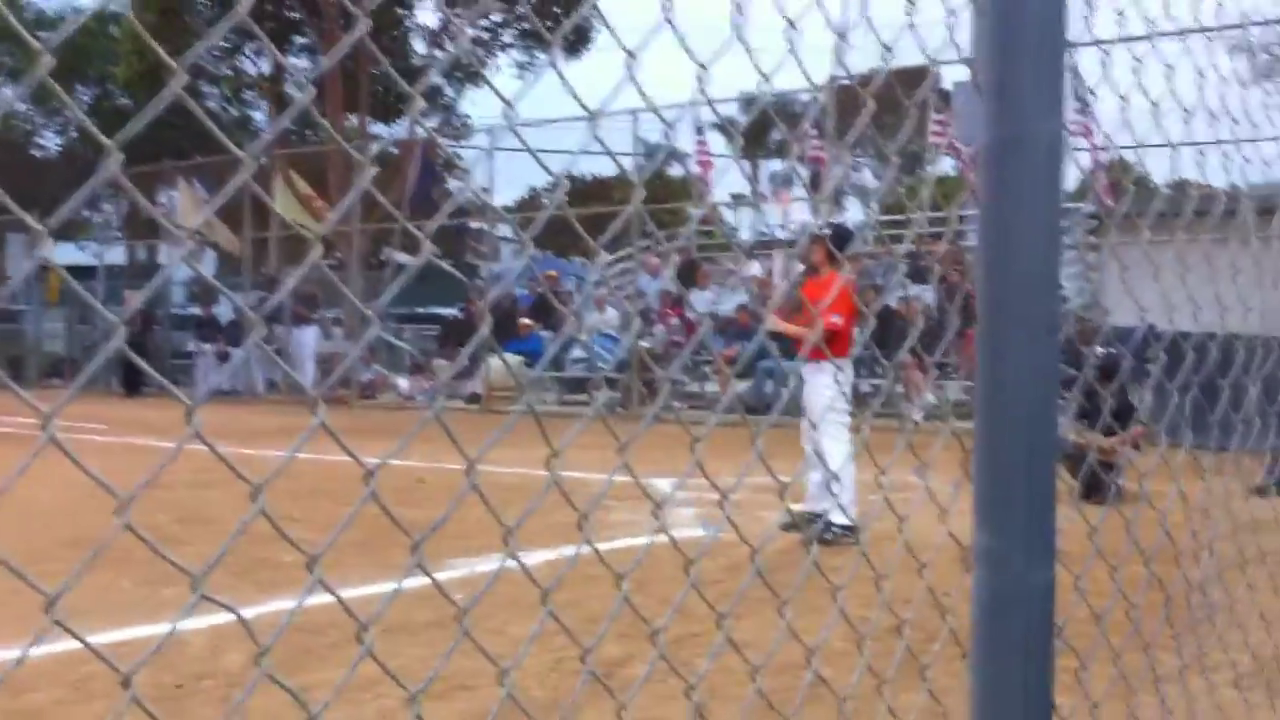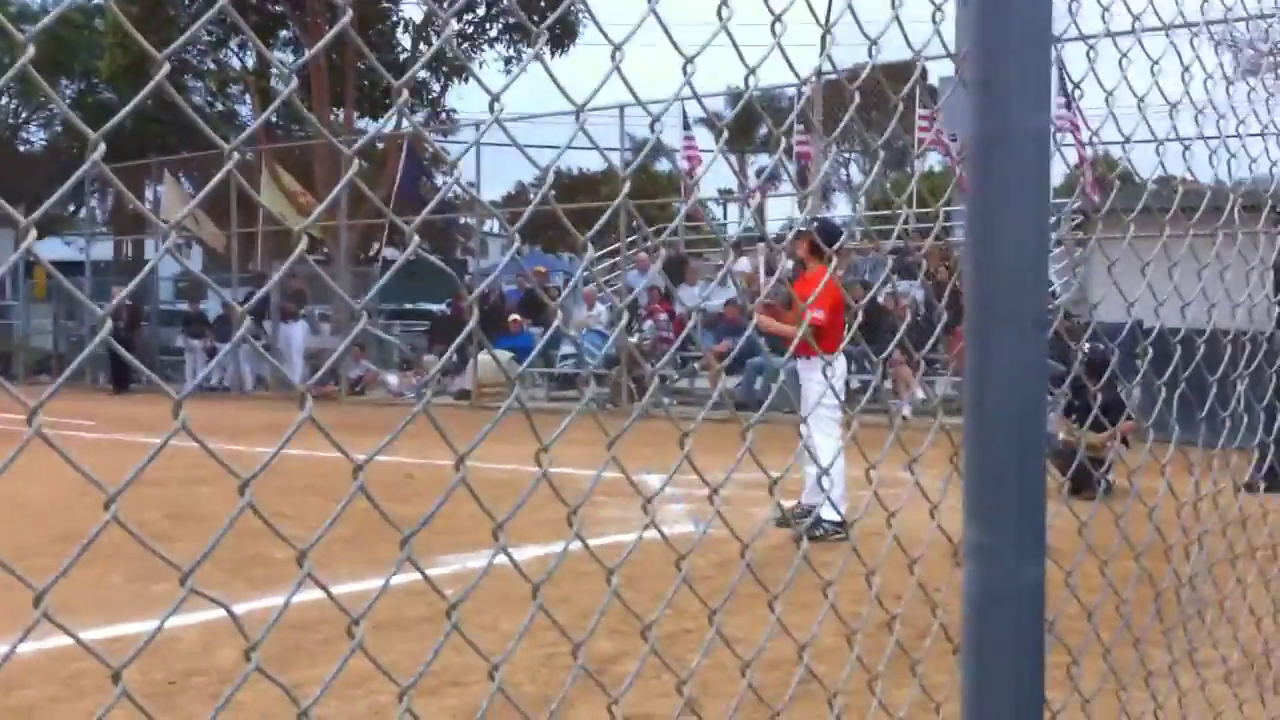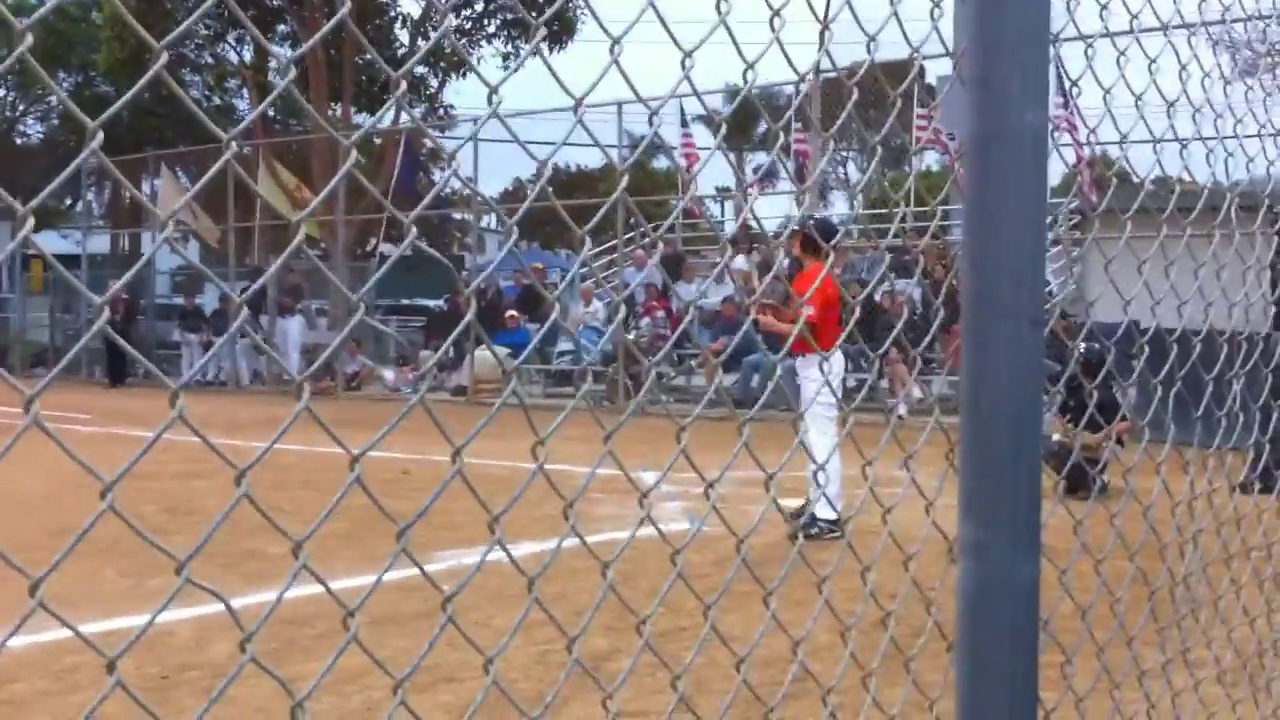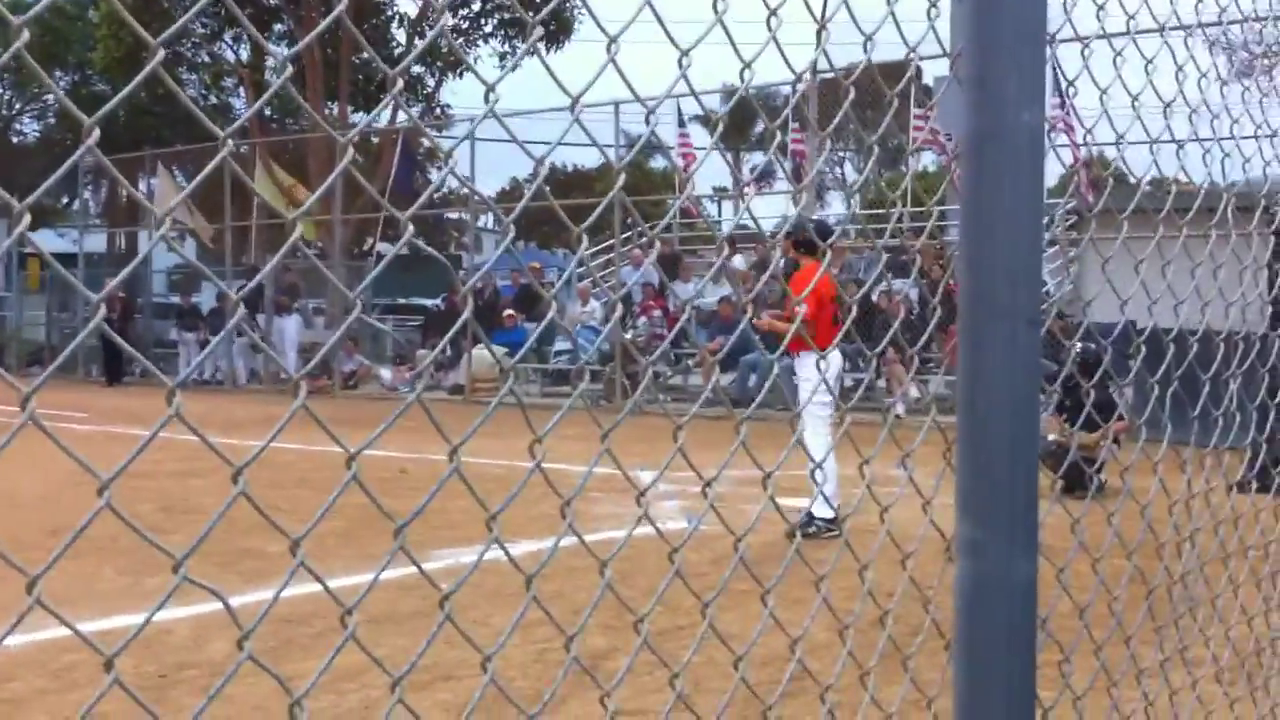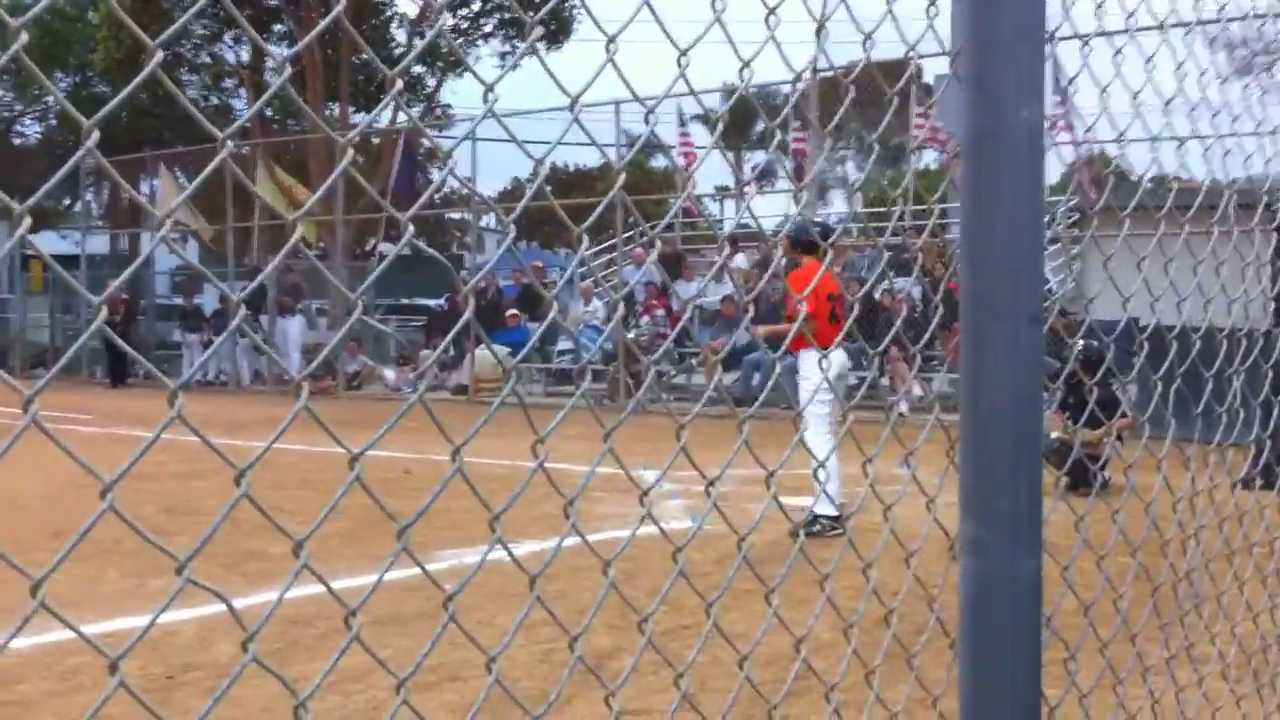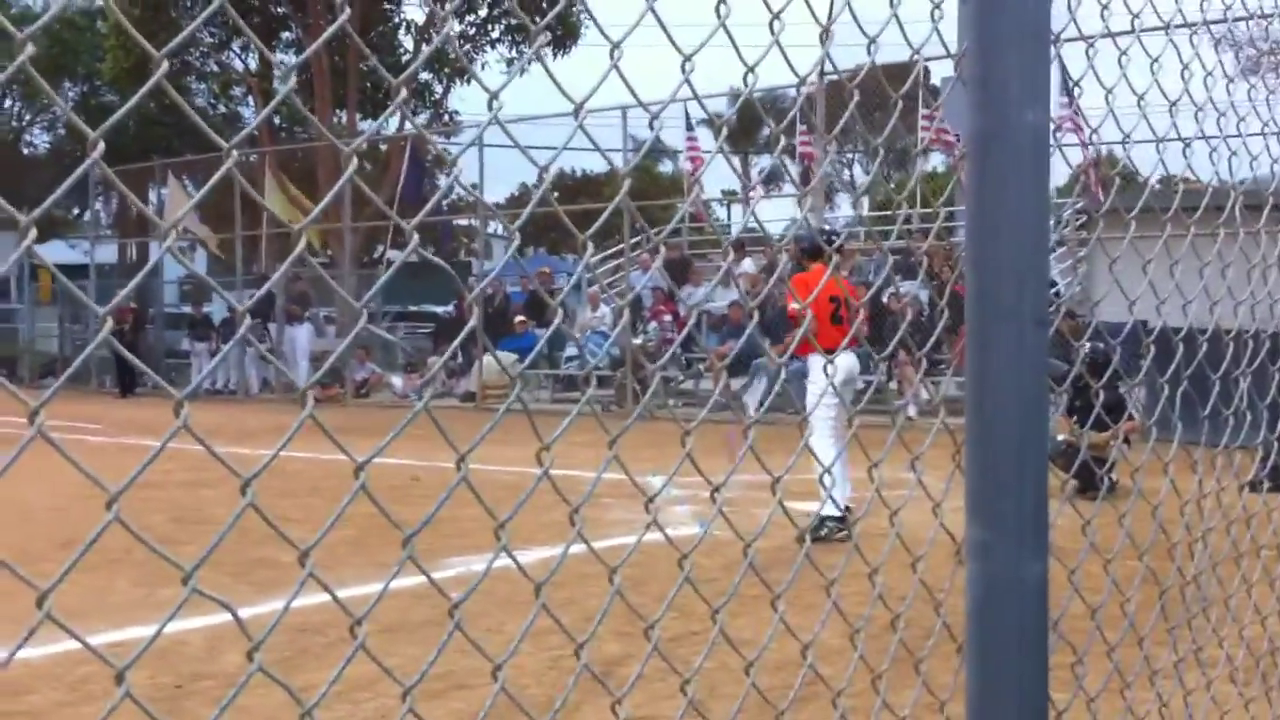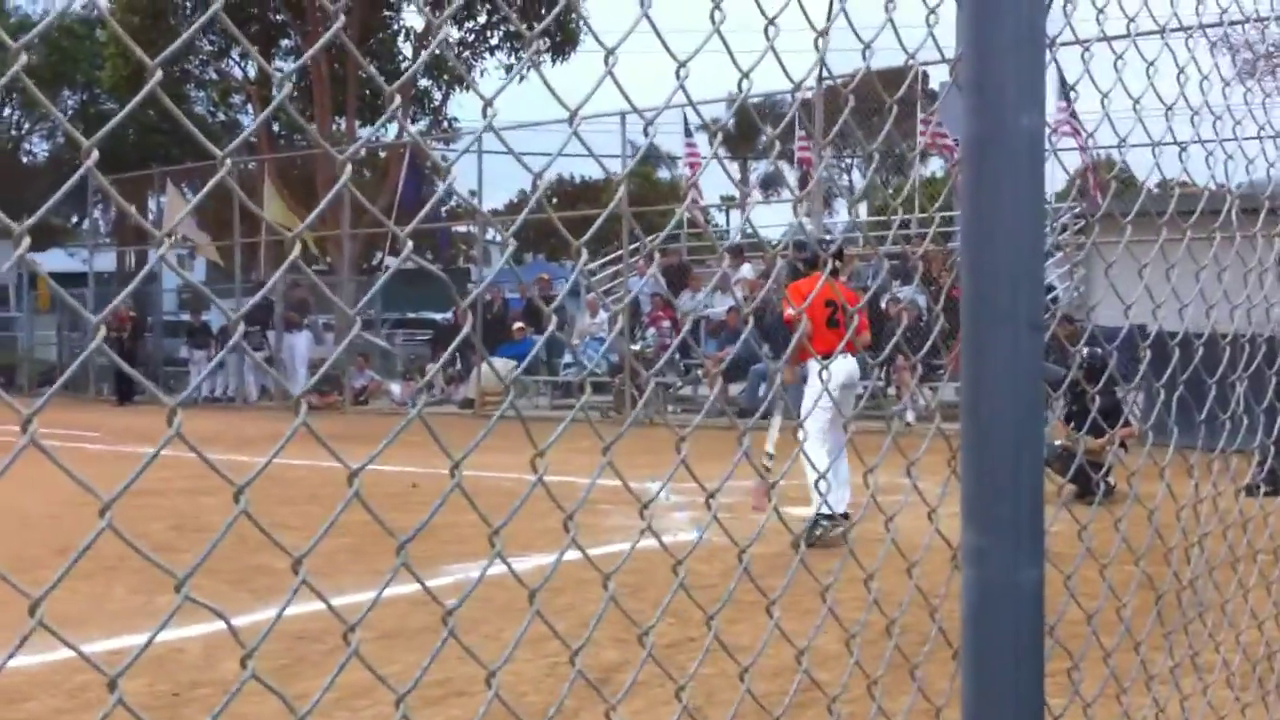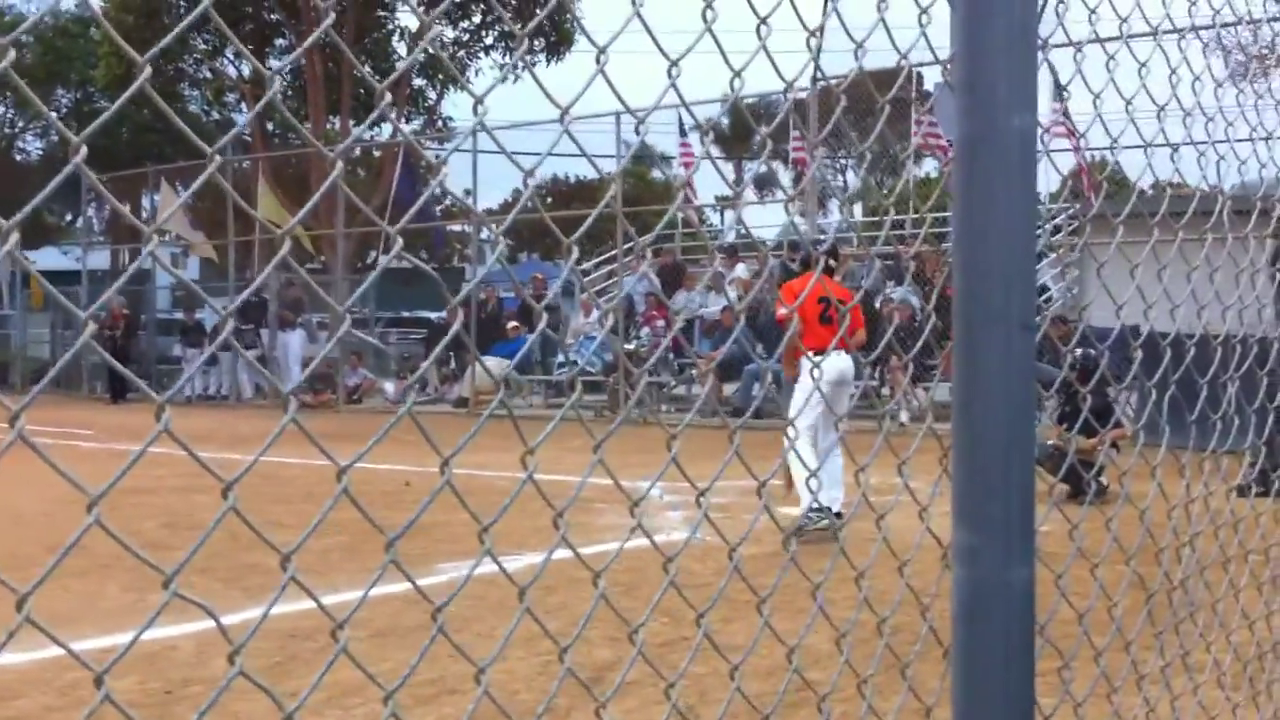
dt=0.1s
person 1, frame 1
left shoulder: (838, 287)
right shoulder: (813, 283)
left elbow: (825, 335)
left wrist: (785, 328)
right wrist: (785, 318)
left hip: (830, 370)
right hip: (814, 368)
left knee: (835, 444)
right knee: (814, 442)
left ankle: (843, 522)
right ankle: (816, 509)
person 1, frame 2
left shoulder: (824, 282)
right shoulder: (806, 278)
left elbow: (810, 331)
left wrist: (771, 325)
right wrist: (773, 313)
left hip: (822, 366)
right hip: (810, 364)
left knee: (826, 440)
right knee: (812, 437)
left ankle: (833, 518)
right ankle: (812, 503)
person 1, frame 3
left shoulder: (809, 278)
right shoulder: (821, 274)
left elbow: (806, 331)
left wrist: (771, 324)
right wrist: (779, 311)
left hip: (818, 362)
right hip: (822, 360)
left knee: (822, 437)
right knee: (814, 434)
left ankle: (827, 518)
right ankle: (817, 501)
person 1, frame 4
left shoulder: (805, 277)
right shoulder: (821, 274)
left elbow: (804, 328)
left wrist: (772, 325)
right wrist: (783, 316)
left hip: (815, 361)
right hip: (823, 358)
left knee: (817, 437)
right knee: (814, 434)
left ankle: (824, 516)
right ankle: (822, 502)
person 1, frame 5
left shoulder: (801, 276)
right shoulder: (829, 276)
left elbow: (804, 325)
left wrist: (770, 332)
left hip: (818, 359)
right hip: (833, 354)
left knee: (817, 436)
right knee: (819, 431)
left ankle: (826, 515)
right ankle: (828, 500)
person 1, frame 6
left shoulder: (802, 280)
right shoulder: (844, 282)
left elbow: (807, 325)
right elbow: (859, 327)
left wrist: (788, 348)
left hip: (825, 362)
right hip: (847, 359)
left knee: (821, 438)
right knee: (834, 435)
left ankle: (833, 517)
right ankle: (838, 504)
person 1, frame 7
left shoulder: (800, 288)
right shoulder: (848, 293)
left elbow: (803, 329)
right elbow: (864, 339)
left wrist: (793, 362)
left hip: (823, 366)
right hip: (850, 366)
left knee: (810, 441)
right knee: (836, 440)
left ankle: (826, 516)
right ankle: (839, 510)
person 1, frame 8
left shoulder: (794, 287)
right shoulder: (843, 291)
left elbow: (795, 328)
right elbow: (860, 337)
left wrist: (790, 364)
left hip: (815, 364)
right hip: (844, 363)
left knee: (797, 436)
right knee: (830, 439)
left ankle: (814, 508)
right ankle: (831, 508)
